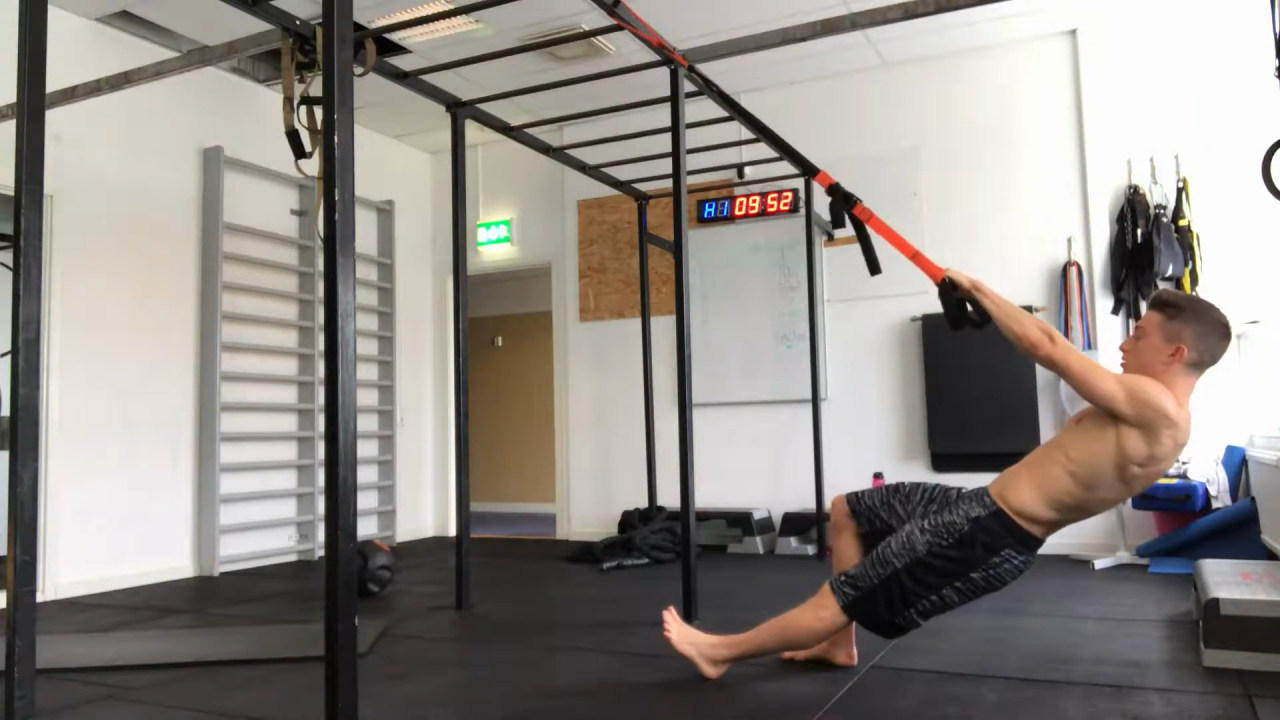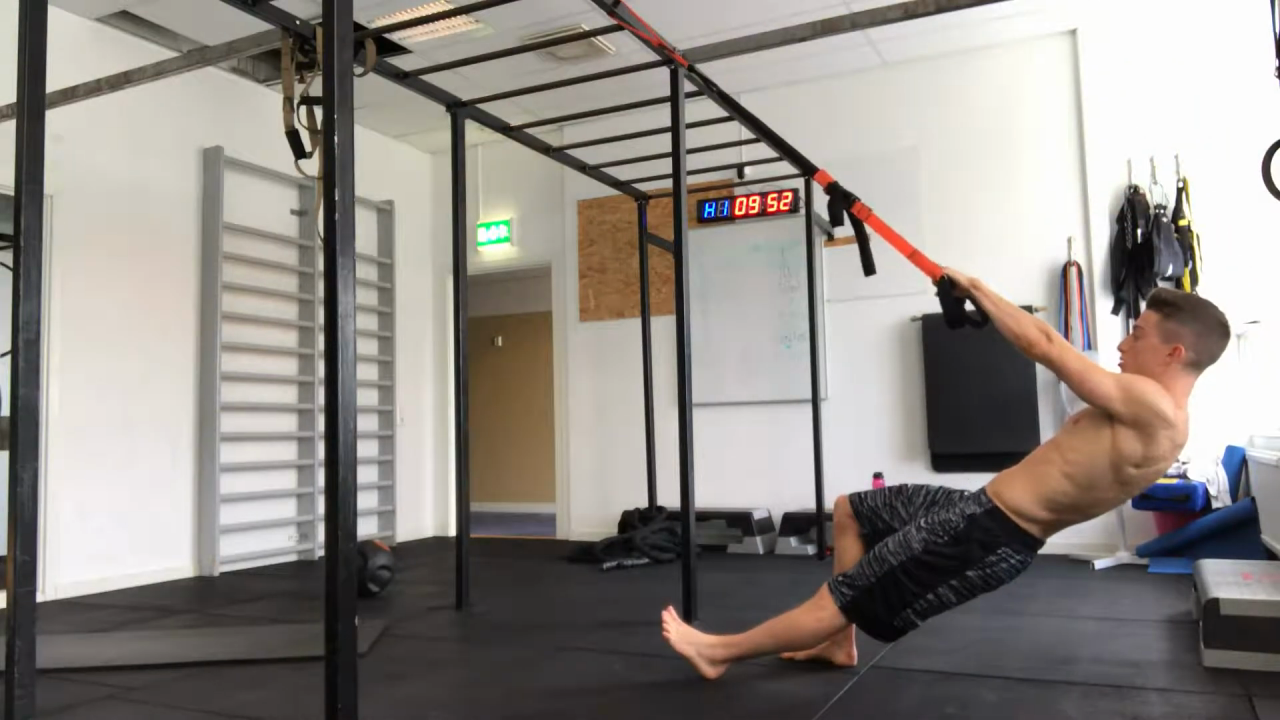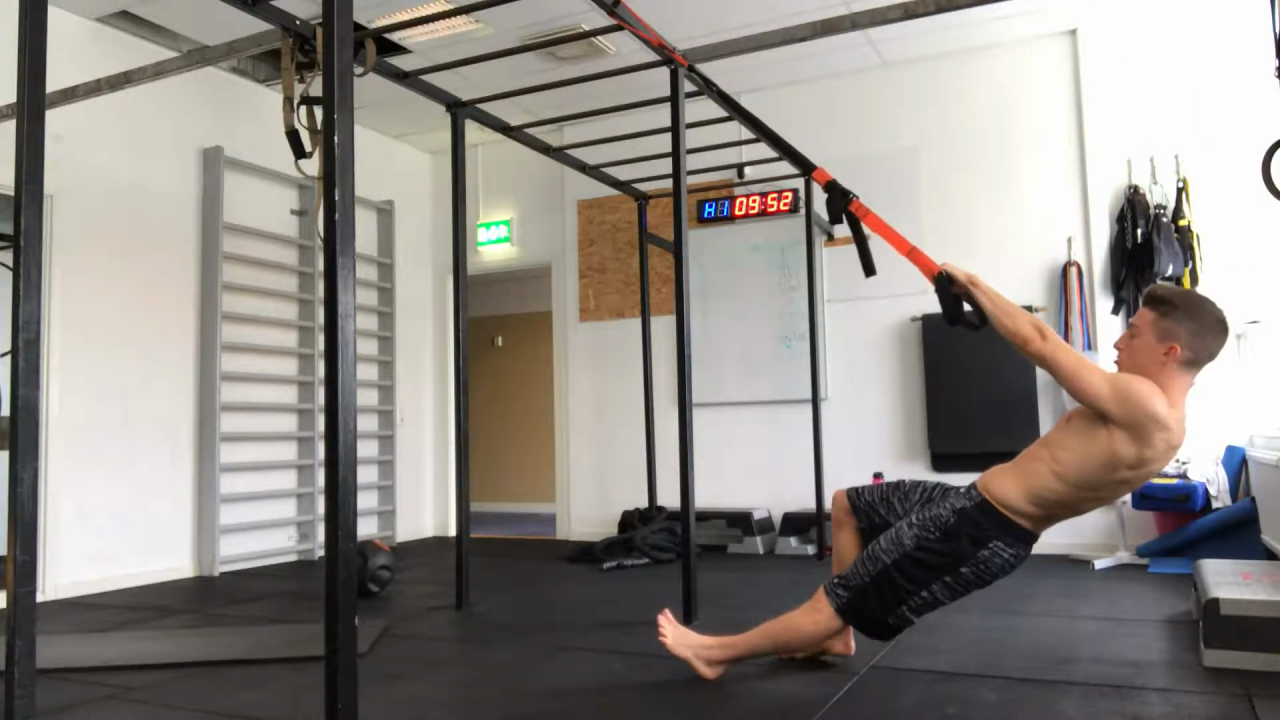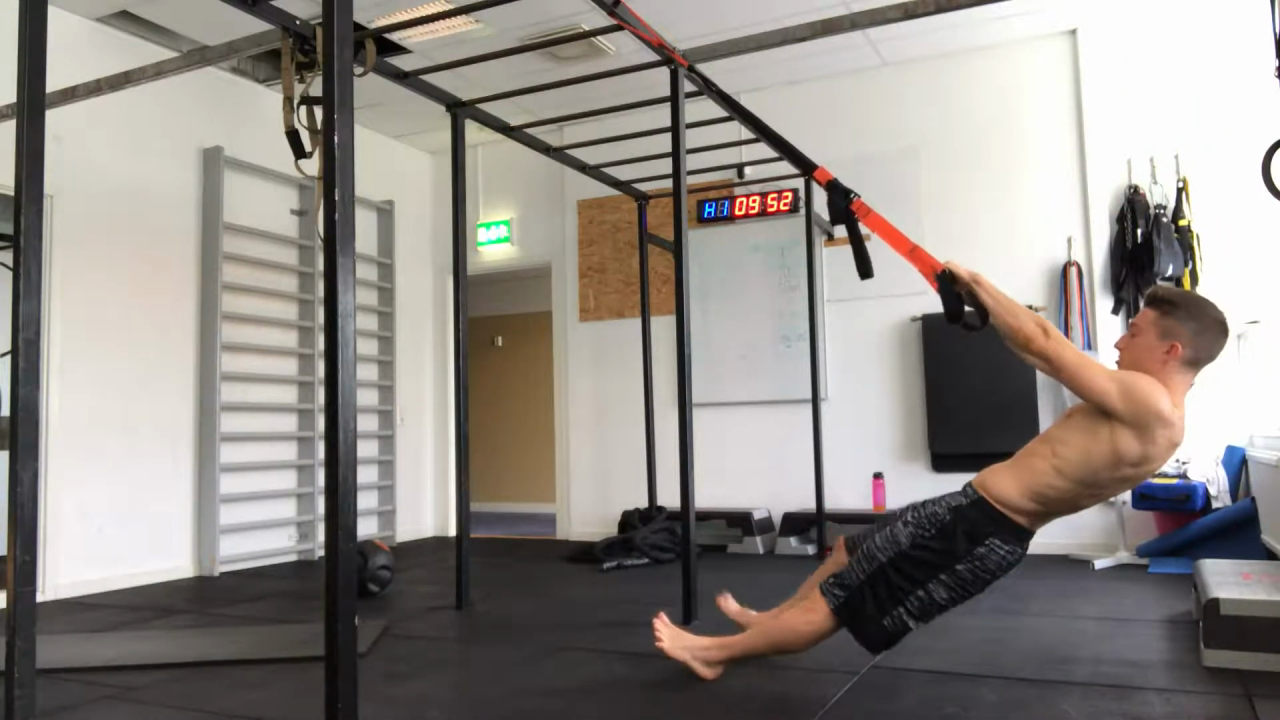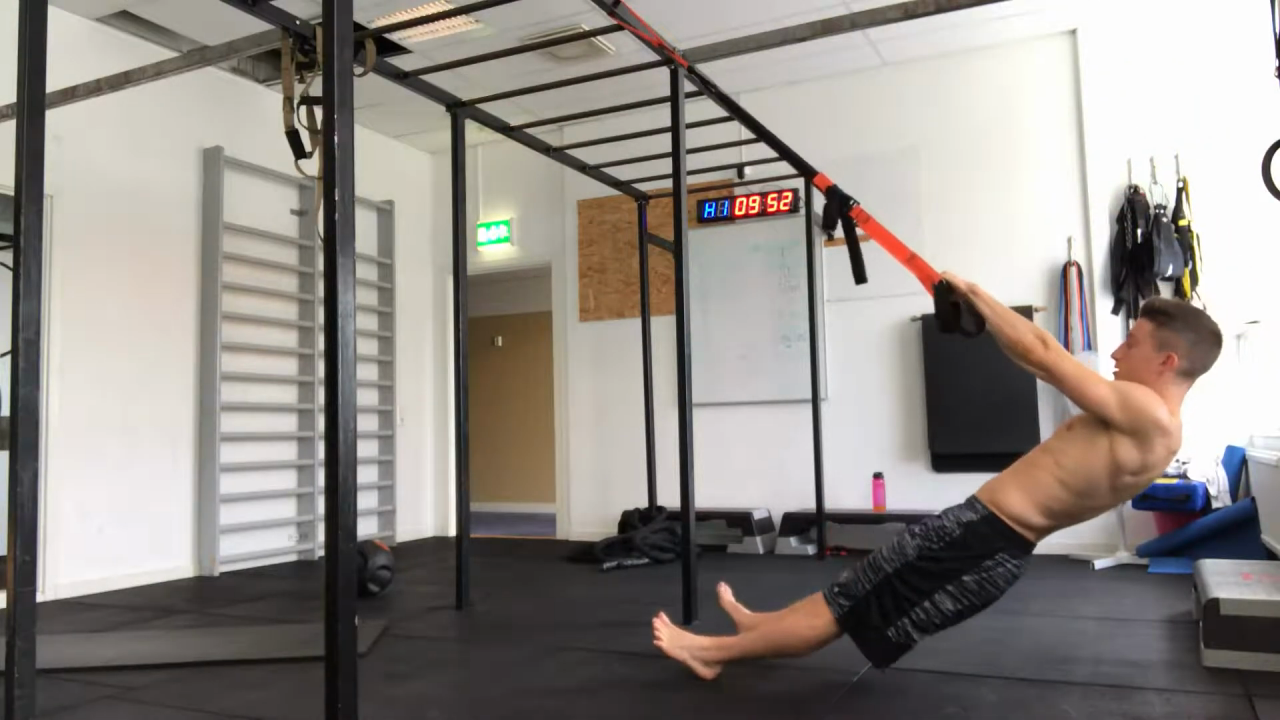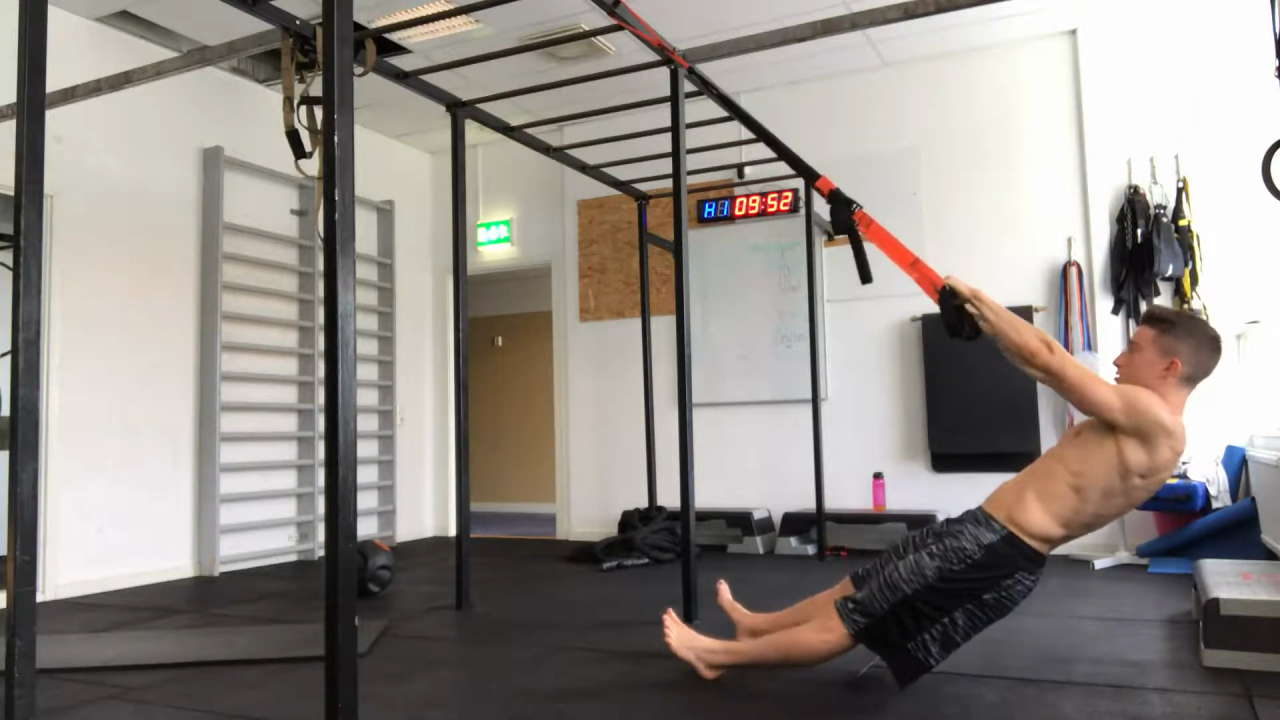
dt=0.3s
person 1, frame 1
left shoulder: (1156, 408)
right shoulder: (1146, 415)
left elbow: (1047, 347)
left wrist: (976, 288)
left hip: (988, 537)
right hip: (983, 509)
left knee: (838, 598)
right knee: (845, 512)
left ankle: (721, 651)
right ankle: (839, 642)
person 1, frame 2
left shoulder: (1151, 406)
right shoulder: (1151, 415)
left elbow: (1045, 346)
right elbow: (1054, 353)
left wrist: (974, 287)
right wrist: (978, 299)
left hip: (988, 535)
right hip: (985, 511)
left knee: (836, 600)
right knee: (849, 511)
left ankle: (719, 651)
right ankle: (839, 643)
person 1, frame 3
left shoulder: (1145, 406)
right shoulder: (1152, 412)
left elbow: (1039, 343)
right elbow: (1049, 351)
left wrist: (971, 282)
right wrist: (977, 298)
left hip: (981, 529)
right hip: (982, 511)
left knee: (833, 601)
right knee: (847, 505)
left ankle: (716, 652)
right ankle: (837, 635)
person 1, frame 4
left shoulder: (1148, 403)
right shoulder: (1148, 411)
left elbow: (1043, 343)
right elbow: (1046, 358)
left wrist: (975, 281)
right wrist: (981, 302)
left hip: (979, 525)
right hip: (988, 522)
left knee: (836, 601)
right knee: (847, 554)
left ankle: (714, 652)
right ankle: (764, 621)
person 1, frame 5
left shoulder: (1147, 415)
right shoulder: (1140, 422)
left elbow: (1042, 354)
right elbow: (1046, 366)
left wrist: (972, 291)
right wrist: (978, 311)
left hip: (984, 540)
right hip: (988, 533)
left knee: (842, 607)
right knee: (852, 587)
left ankle: (715, 651)
right ankle: (758, 623)
person 1, frame 6
left shoulder: (1153, 419)
right shoulder: (1140, 428)
left elbow: (1047, 358)
right elbow: (1044, 370)
left wrist: (974, 296)
right wrist: (981, 318)
left hip: (996, 555)
right hip: (986, 530)
left knee: (851, 622)
right knee: (859, 586)
left ankle: (719, 654)
right ankle: (755, 625)
